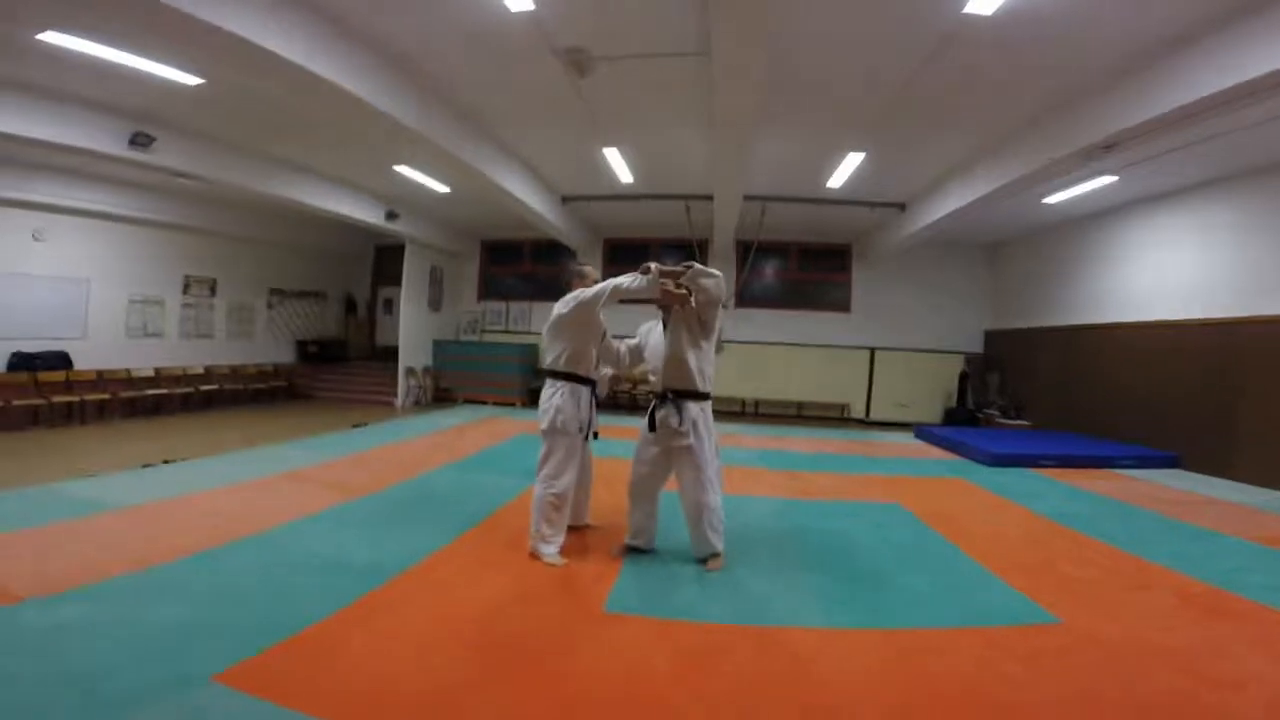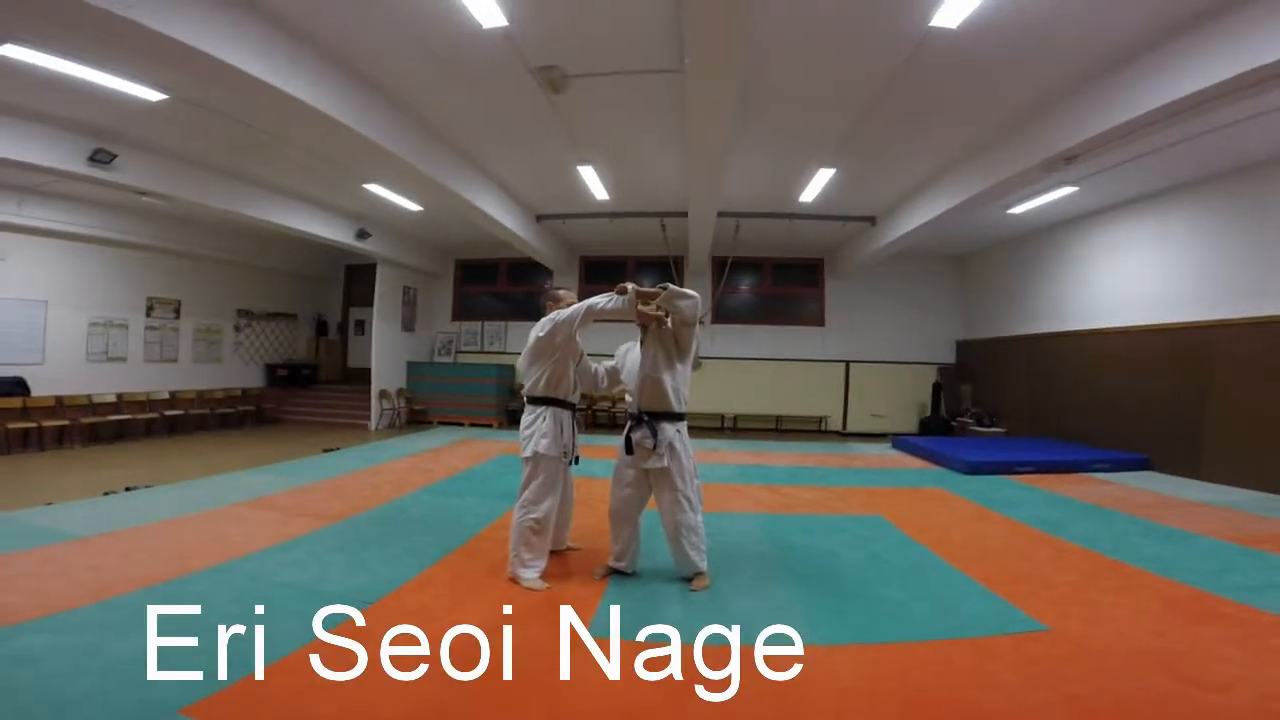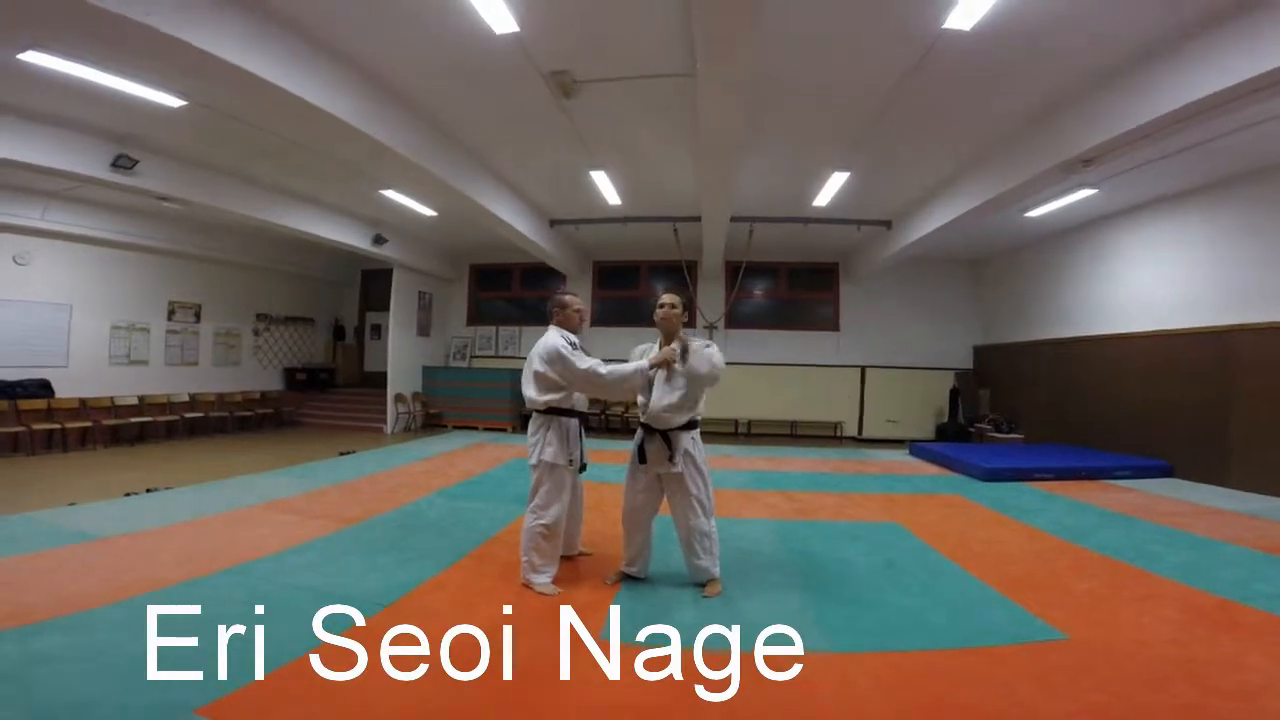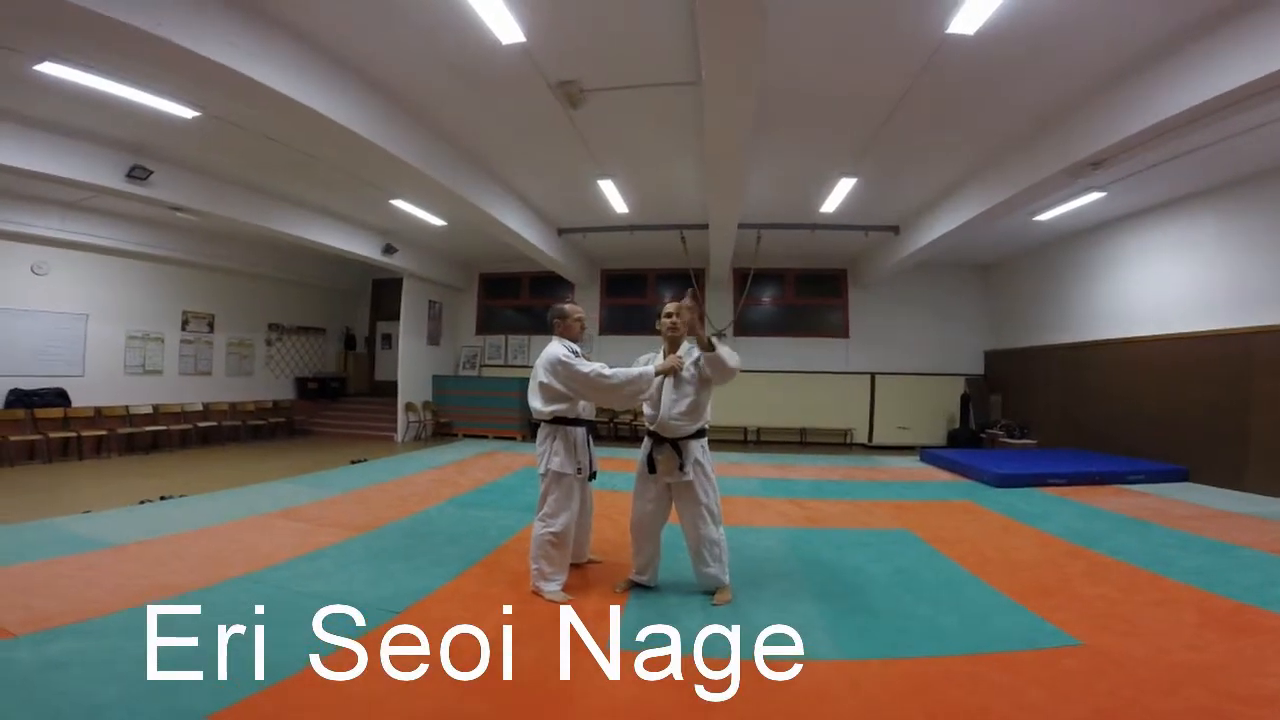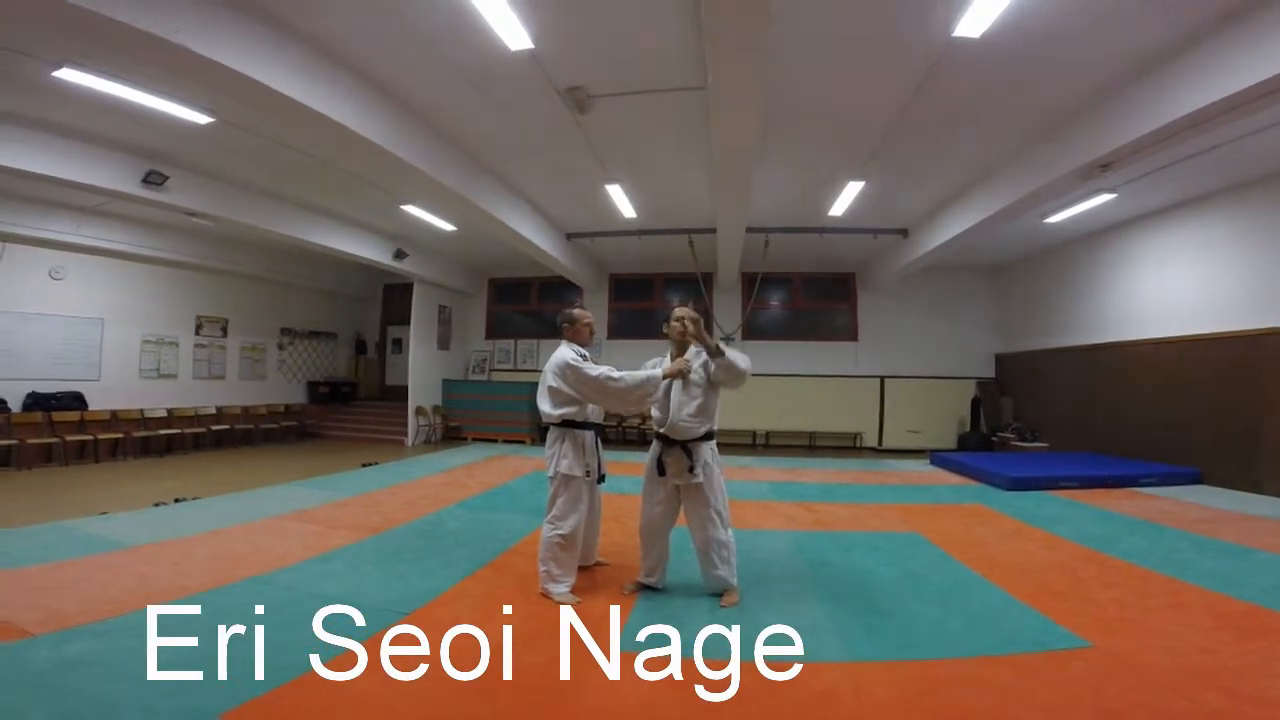
dt=0.7s
person 1, frame 1
left shoulder: (699, 318)
right shoulder: (650, 330)
left elbow: (713, 282)
right elbow: (624, 356)
left wrist: (666, 272)
left hip: (692, 415)
right hip: (659, 413)
left knee: (700, 487)
right knee: (642, 482)
left ankle: (712, 549)
right ankle: (639, 540)
person 1, frame 2
left shoulder: (676, 339)
right shoulder: (627, 351)
left elbow: (690, 302)
right elbow: (601, 379)
left wrist: (642, 290)
left hip: (668, 436)
right hip: (635, 435)
left knee: (680, 506)
right knee: (622, 505)
left ankle: (695, 568)
right ankle: (621, 561)
person 1, frame 3
left shoulder: (697, 348)
right shoulder: (642, 352)
left elbow: (713, 371)
left wrist: (682, 341)
left hip: (682, 443)
right hip: (647, 441)
left knee: (695, 513)
right knee: (636, 511)
left ankle: (709, 574)
right ankle: (633, 567)
person 1, frame 4
left shoulder: (700, 358)
right shoulder: (645, 362)
left elbow: (727, 367)
left wrist: (698, 330)
left hip: (690, 451)
right hip: (654, 450)
left knee: (703, 522)
right knee: (643, 520)
left ankle: (719, 581)
right ankle: (642, 575)
person 1, frame 5
left shoulder: (707, 361)
right shoulder: (653, 366)
left elbow: (740, 371)
left wrist: (706, 341)
left hip: (699, 454)
right hip: (663, 453)
left knee: (711, 524)
right knee: (653, 522)
left ankle: (727, 584)
right ankle: (649, 577)
person 2, frame 1
left shoulder: (583, 313)
right shoulder: (571, 306)
left elbow: (603, 350)
right elbow: (612, 288)
right wrist: (651, 281)
left hip: (578, 396)
right hip: (563, 398)
left knee: (578, 467)
right knee: (557, 473)
left ankle: (573, 517)
right ankle: (544, 543)
person 2, frame 2
left shoulder: (559, 337)
right shoulder: (548, 328)
left elbow: (582, 374)
right elbow: (588, 310)
right wrist: (631, 303)
left hip: (557, 421)
right hip: (544, 422)
left knee: (560, 491)
right knee: (538, 497)
left ankle: (555, 542)
right ankle: (524, 568)
person 2, frame 3
left shoulder: (563, 343)
right shoulder: (554, 346)
left elbow: (584, 380)
right elbow: (598, 376)
right wrist: (650, 364)
left hip: (565, 429)
right hip: (552, 431)
left knee: (570, 495)
right knee: (547, 504)
left ankle: (566, 546)
right ankle: (536, 573)
person 2, frame 4
left shoulder: (567, 353)
right shoulder: (557, 357)
left elbow: (590, 387)
right elbow: (604, 380)
right wrist: (657, 370)
left hip: (574, 438)
right hip: (561, 441)
left knee: (580, 504)
right knee: (557, 513)
left ankle: (576, 554)
right ankle: (546, 581)
person 2, frame 5
left shoulder: (576, 358)
right shoulder: (567, 361)
left elbow: (600, 392)
right elbow: (613, 383)
left wrist: (637, 407)
right wrist: (664, 373)
left hip: (583, 441)
right hip: (569, 444)
left knee: (588, 506)
right knee: (565, 515)
left ankle: (584, 557)
right ankle: (554, 582)
